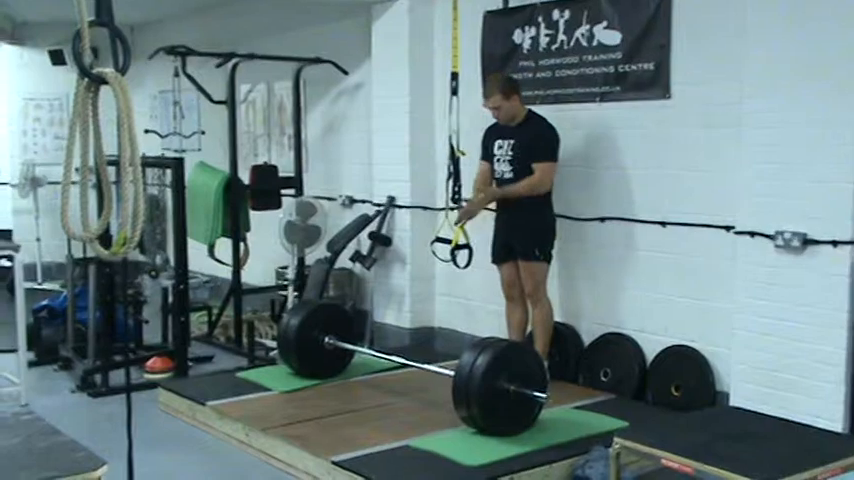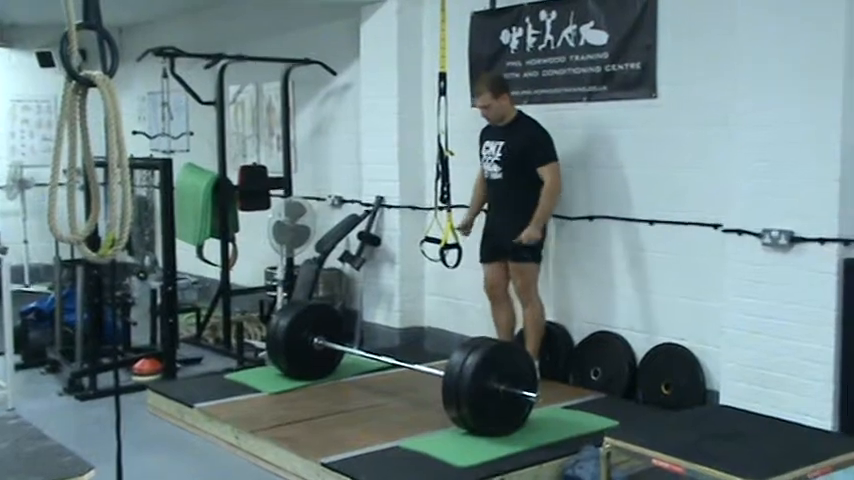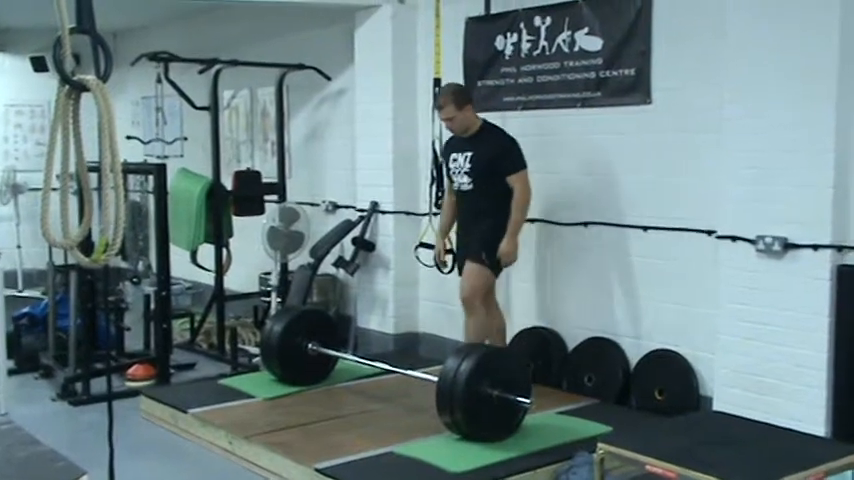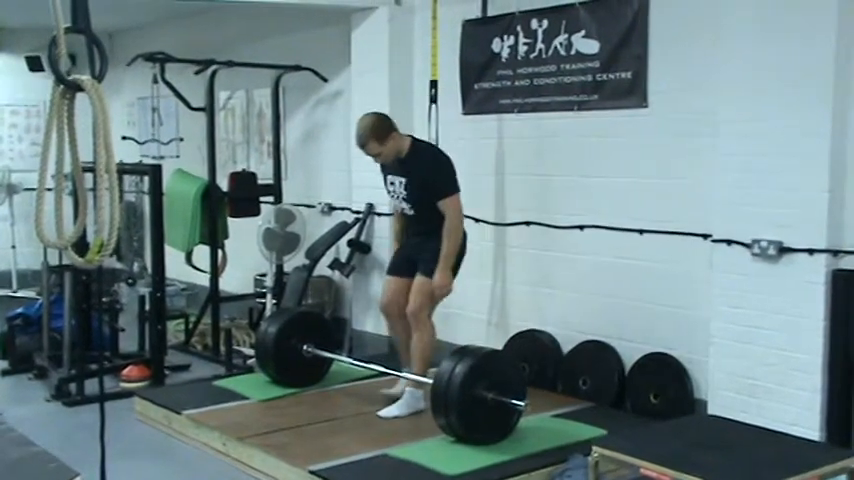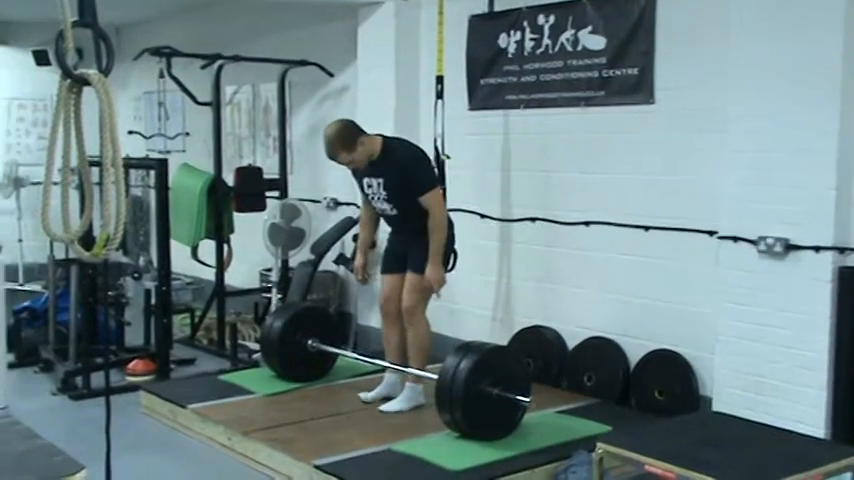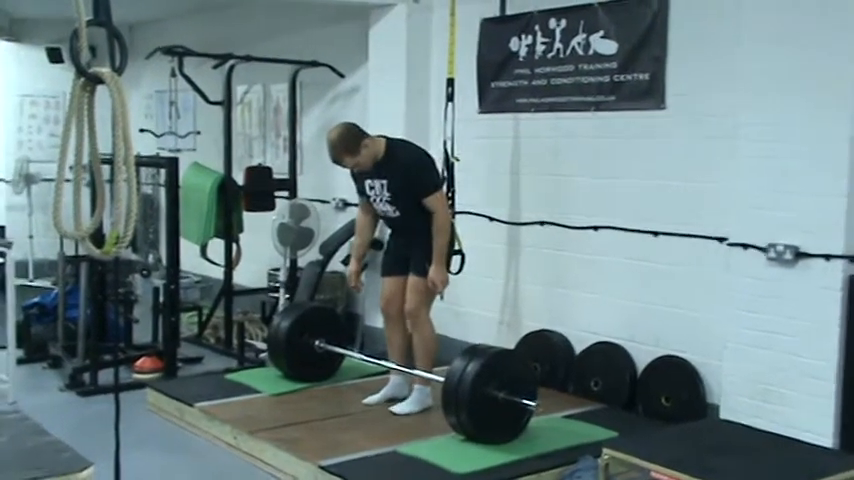
dt=0.5s
person 1, frame 1
left shoulder: (541, 131)
right shoulder: (493, 133)
left elbow: (542, 182)
right elbow: (484, 175)
left wrist: (494, 193)
right wrist: (479, 198)
left hip: (534, 225)
right hip: (504, 223)
left knee: (534, 294)
right knee: (511, 293)
person 1, frame 2
left shoulder: (531, 133)
right shoulder: (487, 133)
left elbow: (552, 183)
left wrist: (536, 225)
right wrist: (471, 215)
left hip: (522, 228)
right hip: (494, 224)
left knee: (526, 294)
right knee: (495, 291)
left ankle: (530, 363)
person 1, frame 3
left shoulder: (498, 142)
right shoulder: (450, 146)
left elbow: (521, 189)
left wrist: (511, 237)
right wrist: (441, 236)
left hip: (492, 230)
right hip: (466, 230)
left knee: (469, 295)
right knee: (483, 302)
person 1, frame 4
left shoulder: (432, 162)
right shoulder: (388, 162)
left elbow: (454, 216)
left wrist: (444, 268)
right wrist: (396, 242)
left hip: (440, 243)
right hip: (412, 240)
left knee: (416, 312)
right knee: (389, 305)
left ankle: (415, 394)
right ankle: (408, 374)
person 1, frame 5
left shoulder: (408, 159)
right shoulder: (360, 165)
left elbow: (437, 210)
right elbow: (369, 207)
left wrist: (435, 263)
right wrist: (362, 252)
left hip: (429, 238)
right hip: (400, 237)
left knee: (411, 307)
right knee: (388, 306)
left ankle: (415, 389)
right ankle: (393, 380)
person 1, frame 6
left shoulder: (412, 160)
right shoulder: (360, 166)
left elbow: (441, 211)
right elbow: (366, 212)
left wrist: (438, 264)
right wrist: (356, 258)
left hip: (429, 240)
right hip: (399, 238)
left knee: (415, 310)
right knee: (390, 308)
left ankle: (422, 391)
right ankle: (398, 382)
